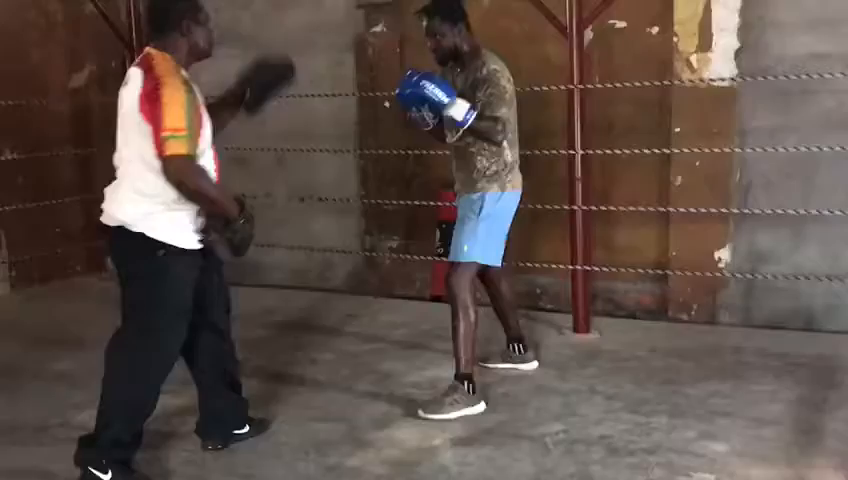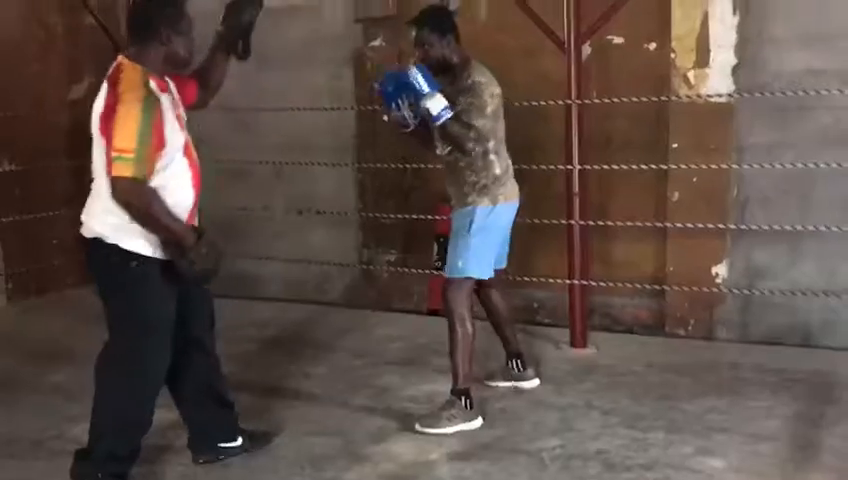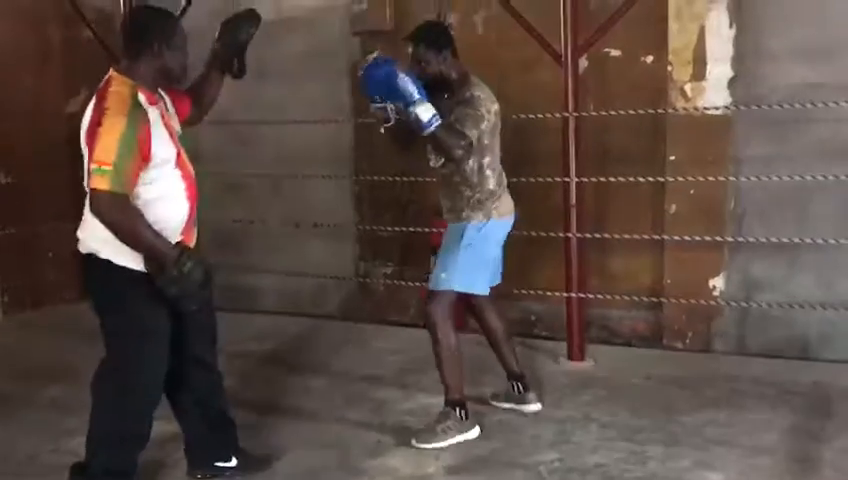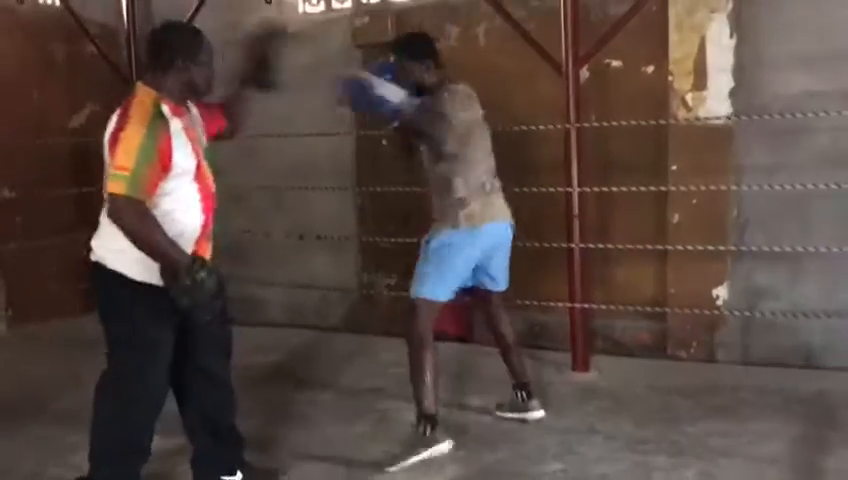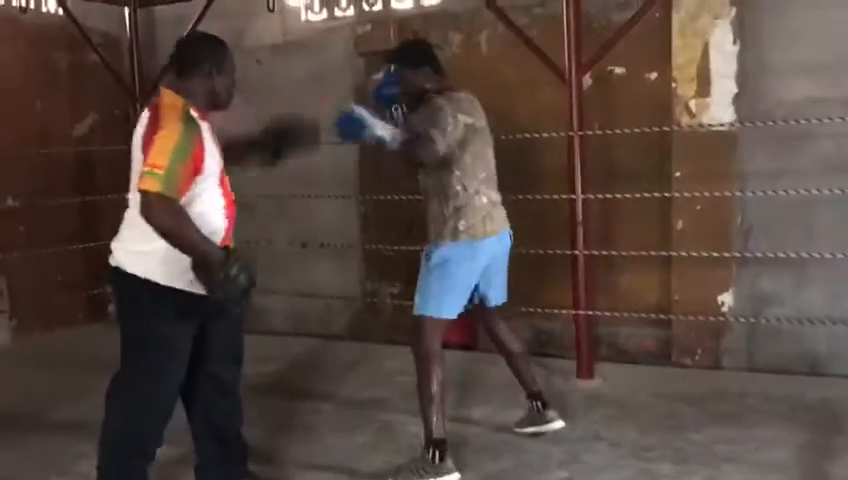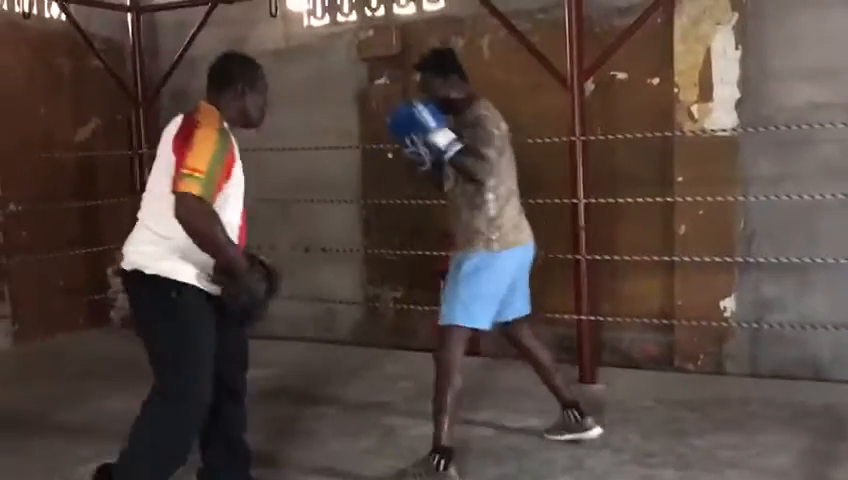
dt=0.2s
person 1, frame 1
left shoulder: (156, 73)
right shoulder: (166, 81)
left elbow: (200, 124)
right elbow: (180, 166)
left wrist: (240, 98)
right wrist: (231, 209)
left hip: (174, 233)
right hip: (150, 235)
left knee: (209, 323)
right knee: (149, 344)
left ankle: (225, 423)
person 1, frame 2
left shoulder: (158, 82)
right shoulder: (131, 94)
left elbow: (202, 91)
right elbow: (127, 188)
left wrist: (228, 40)
right wrist: (185, 238)
left hip: (159, 248)
right hip: (130, 251)
left knee: (193, 341)
right knee: (139, 359)
left ankle: (216, 436)
person 1, frame 3
left shoulder: (154, 96)
right shoulder: (119, 109)
left elbow: (196, 106)
right elbow: (106, 202)
left wrist: (223, 57)
right wrist: (166, 256)
left hip: (163, 260)
right hip: (126, 267)
left knee: (194, 355)
right knee: (135, 374)
person 1, frame 4
left shoulder: (183, 111)
right shoulder: (143, 119)
left elbow: (225, 123)
right elbow: (122, 206)
left wrist: (248, 76)
right wrist: (179, 263)
left hip: (177, 272)
right hip: (136, 278)
left knee: (206, 369)
right knee: (135, 388)
person 1, frame 5
left shoulder: (194, 118)
right shoulder: (172, 122)
left elbow: (228, 154)
right elbow: (155, 204)
left wrist: (275, 138)
right wrist: (215, 258)
left hip: (191, 280)
right hip: (155, 281)
left knee: (217, 379)
right knee: (148, 393)
person 1, frame 6
left shoulder: (205, 129)
right shoulder: (207, 130)
right elbow: (191, 209)
left wrist: (233, 263)
right wrist: (238, 265)
left hip: (189, 280)
right hip: (166, 280)
left knee: (224, 379)
right knee: (183, 393)
person 2, frame 1
left shoulder: (489, 72)
right shoulder: (458, 73)
left elbow: (496, 133)
right elbow: (448, 134)
left wrist: (449, 103)
right wrist: (425, 112)
left hip: (493, 190)
right hip: (478, 188)
left knee: (459, 280)
right knee: (489, 272)
left ankle: (465, 388)
right ankle: (519, 348)
person 2, frame 2
left shoulder: (476, 83)
right shoulder: (448, 82)
left elbow: (467, 142)
right elbow: (429, 138)
left wrist: (431, 99)
right wrist: (404, 110)
left hip: (487, 202)
right hip: (481, 201)
left knee: (455, 295)
right knee: (484, 285)
left ankle: (462, 403)
right ankle: (518, 364)
person 2, frame 3
left shoulder: (474, 98)
right shoulder: (442, 96)
left elbow: (458, 152)
right elbow: (405, 137)
left wrist: (419, 107)
right wrist: (389, 105)
left hip: (482, 218)
right hip: (484, 217)
left knee: (437, 310)
right knee: (478, 302)
left ankle: (458, 415)
right ankle: (521, 388)
person 2, frame 4
left shoulder: (449, 100)
right shoulder: (448, 99)
left elbow: (437, 139)
right elbow: (414, 138)
left wrist: (389, 94)
right wrist: (396, 109)
left hip: (462, 228)
right hip: (495, 221)
left knee: (420, 322)
right knee: (492, 307)
left ankle: (427, 428)
right ankle: (524, 396)
person 2, frame 5
left shoulder: (441, 108)
right shoulder: (463, 103)
left elbow: (430, 154)
right elbow: (430, 153)
right wrist: (404, 117)
left hip: (458, 240)
right hip: (494, 232)
left knee: (426, 339)
right knee: (492, 319)
right ankle: (540, 406)
person 2, frame 6
left shoulder: (478, 118)
right shoulder: (473, 118)
left elbow: (480, 173)
right elbow: (453, 178)
left wrist: (438, 134)
right wrist: (421, 146)
left hip: (488, 249)
right hip: (514, 243)
left knee: (449, 348)
right knee: (518, 331)
right ankle: (576, 414)
